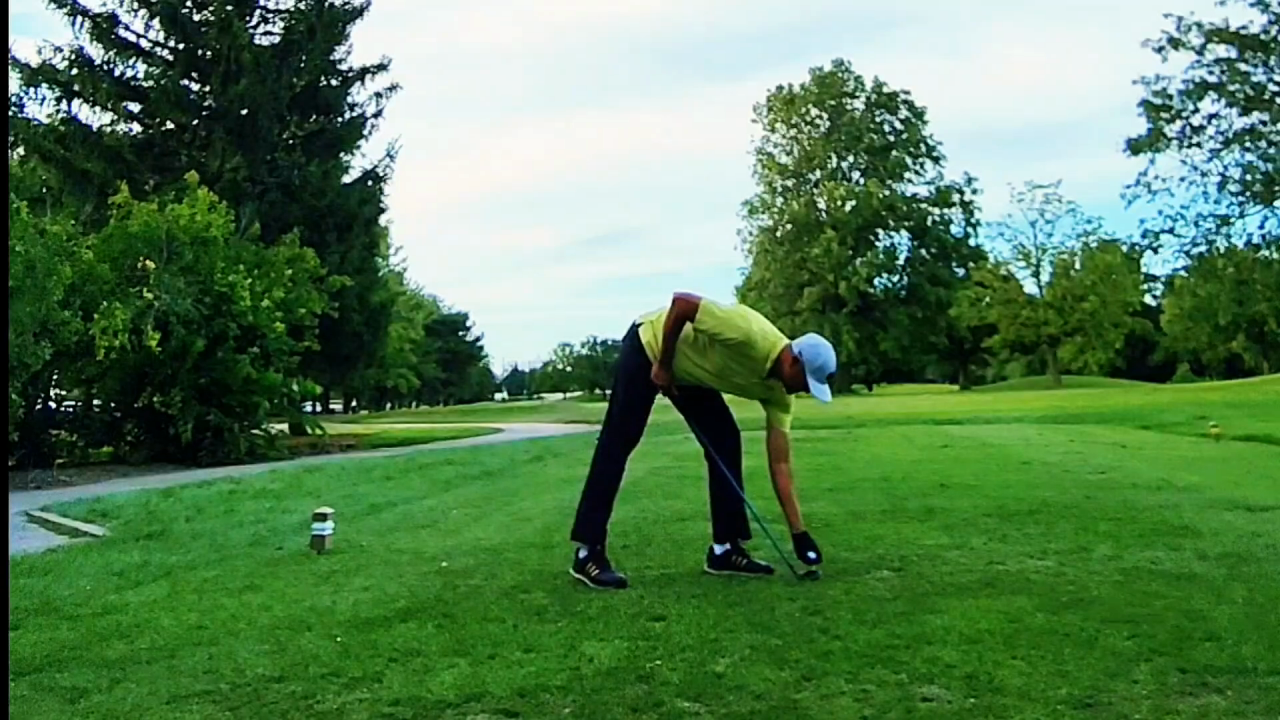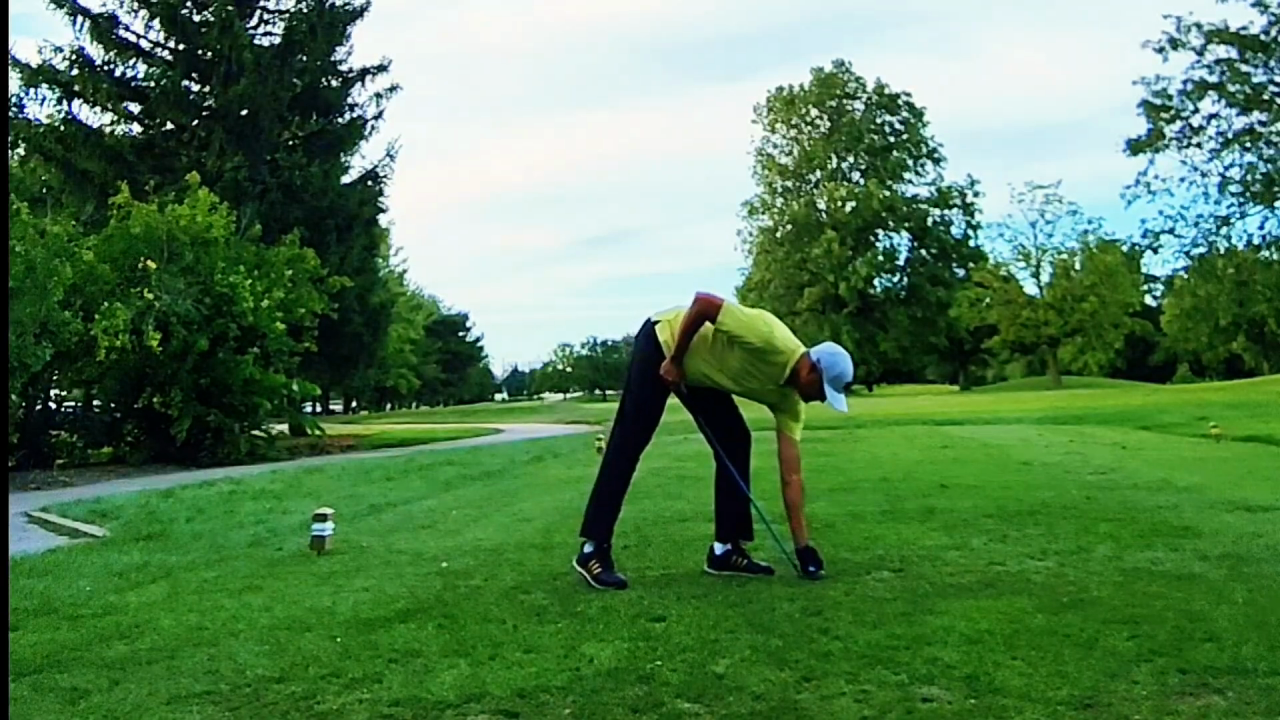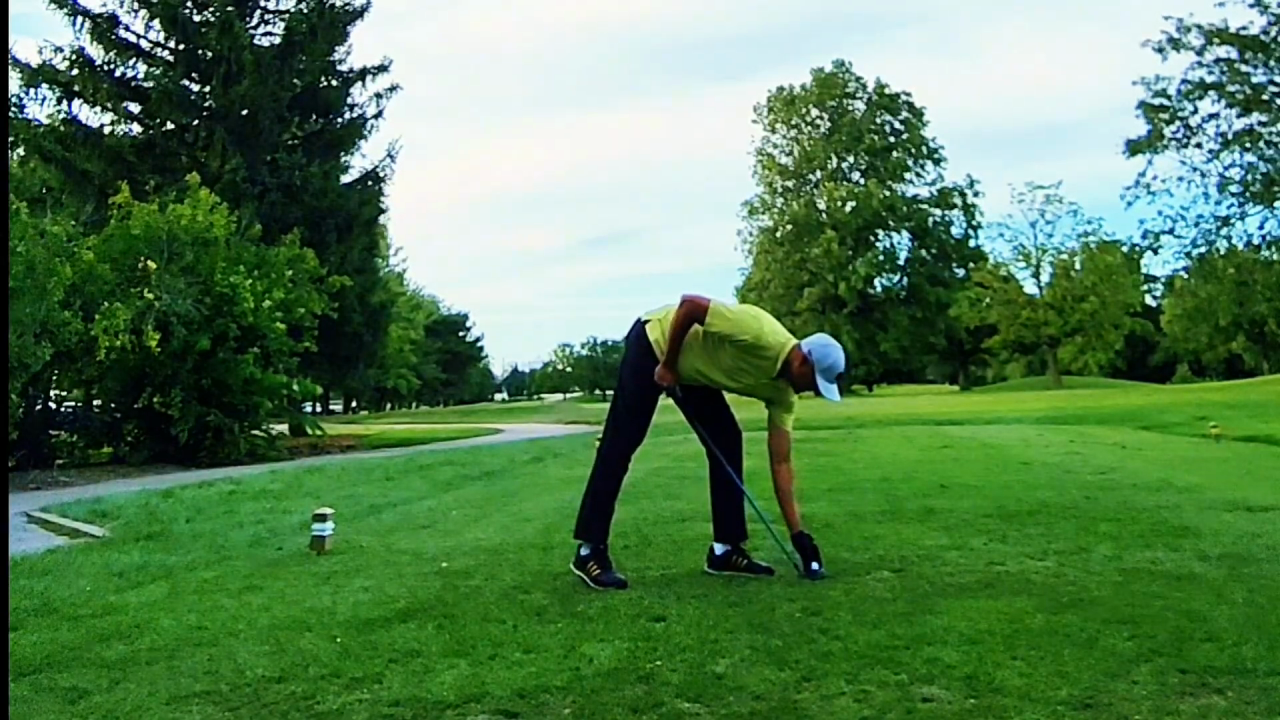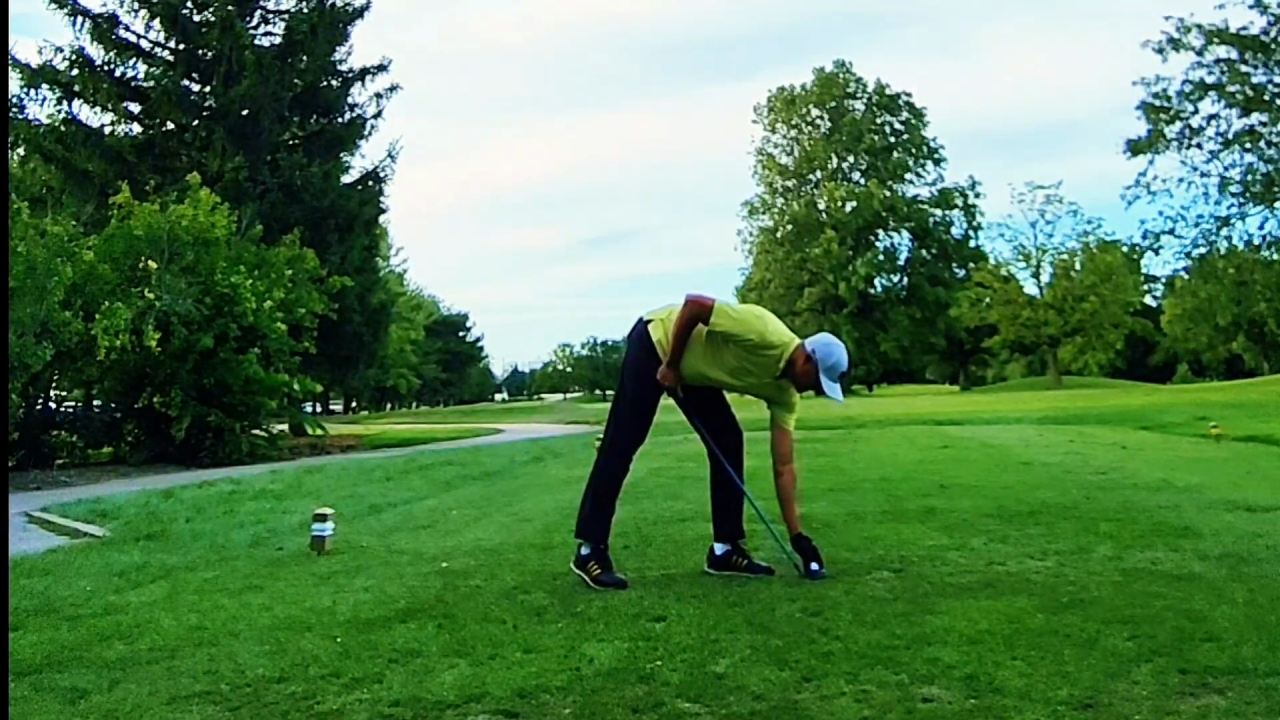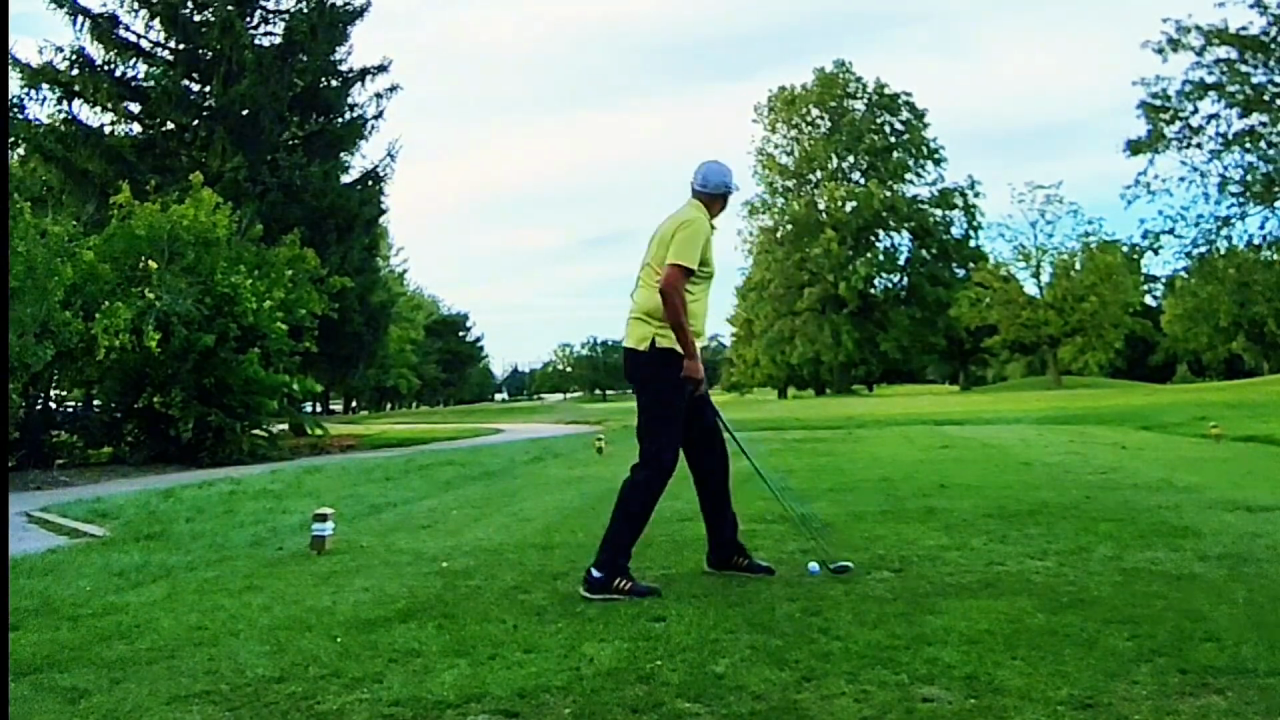
dt=1s
person 1, frame 1
left shoulder: (776, 389)
right shoulder: (750, 332)
left elbow: (780, 463)
right elbow: (681, 302)
left wrist: (799, 531)
right wrist: (663, 365)
left hip: (689, 371)
right hip: (649, 344)
left knee: (726, 443)
right knee: (617, 445)
left ankle: (725, 547)
right ankle: (588, 553)
person 1, frame 2
left shoulder: (788, 397)
right shoulder: (769, 338)
left elbow: (791, 475)
right elbow: (703, 302)
left wrist: (803, 545)
right wrist: (674, 360)
left hip: (699, 373)
right hip: (662, 343)
left knee: (735, 444)
right knee: (628, 445)
left ankle: (726, 549)
right ankle: (594, 550)
person 1, frame 3
left shoulder: (781, 390)
right shoulder: (759, 332)
left elbow: (780, 463)
right elbow: (688, 304)
left wrist: (797, 531)
right wrist: (667, 365)
left hip: (692, 370)
right hip: (655, 341)
left knee: (727, 443)
right knee: (621, 445)
left ankle: (726, 548)
right ankle: (590, 551)
person 1, frame 4
left shoulder: (784, 390)
right shoulder: (763, 332)
left elbow: (784, 466)
right elbow: (692, 304)
left wrist: (796, 534)
right wrist: (670, 365)
left hip: (694, 370)
right hip: (656, 341)
left knee: (729, 443)
right knee: (621, 445)
left ankle: (726, 548)
right ankle: (590, 550)
person 1, frame 5
left shoulder: (683, 219)
right shoulder: (694, 224)
right elbow: (670, 287)
right wrist: (691, 357)
left hip: (659, 350)
right hip: (661, 350)
left knee: (710, 452)
right knee: (658, 459)
left ankle: (725, 551)
right ankle: (606, 571)
